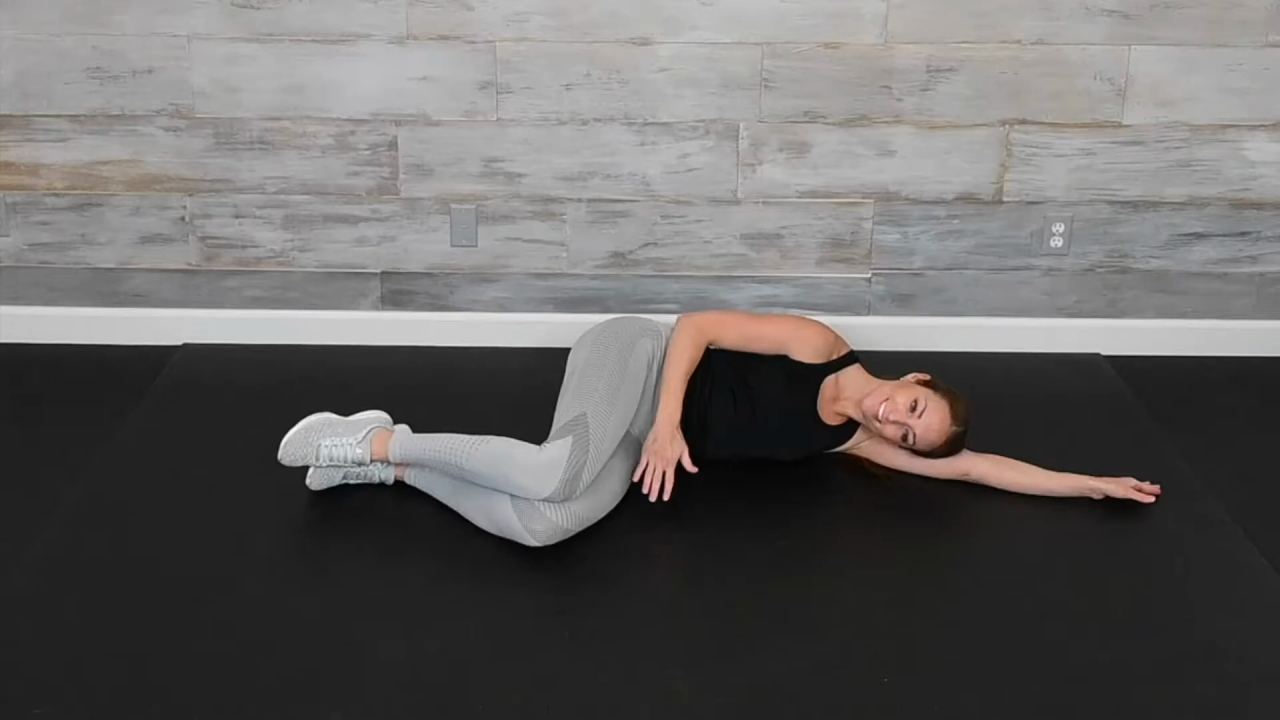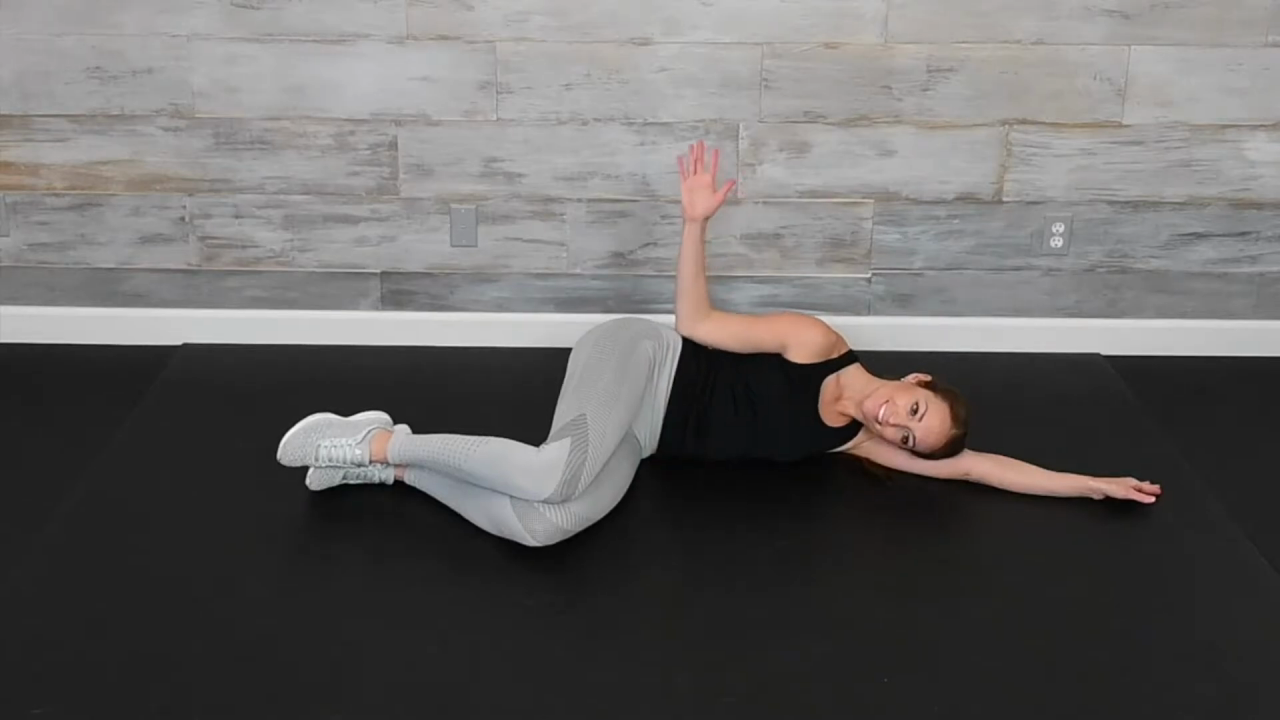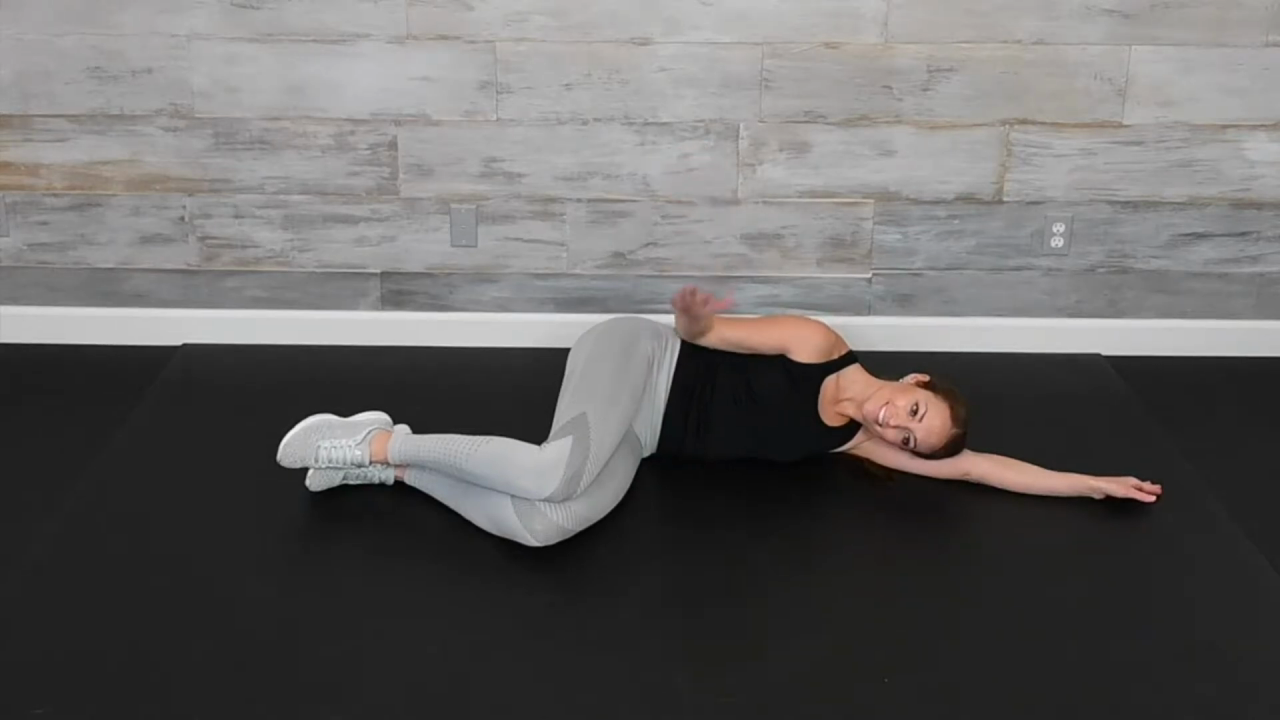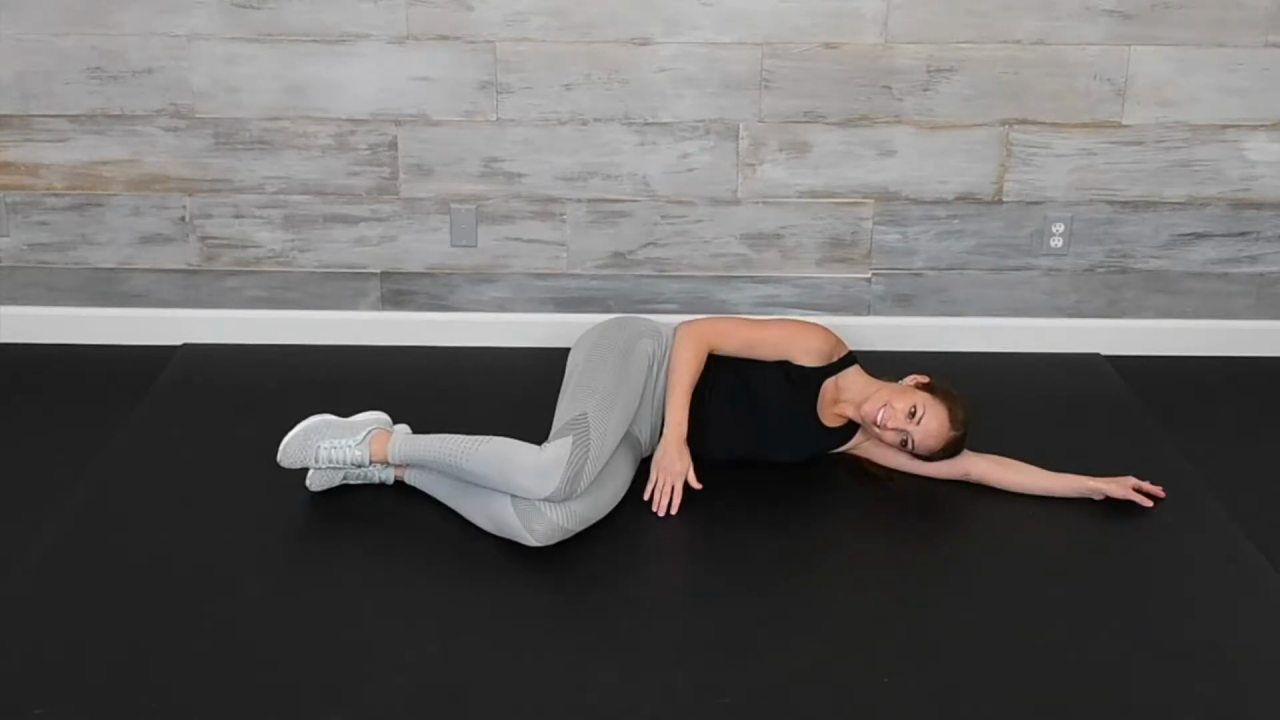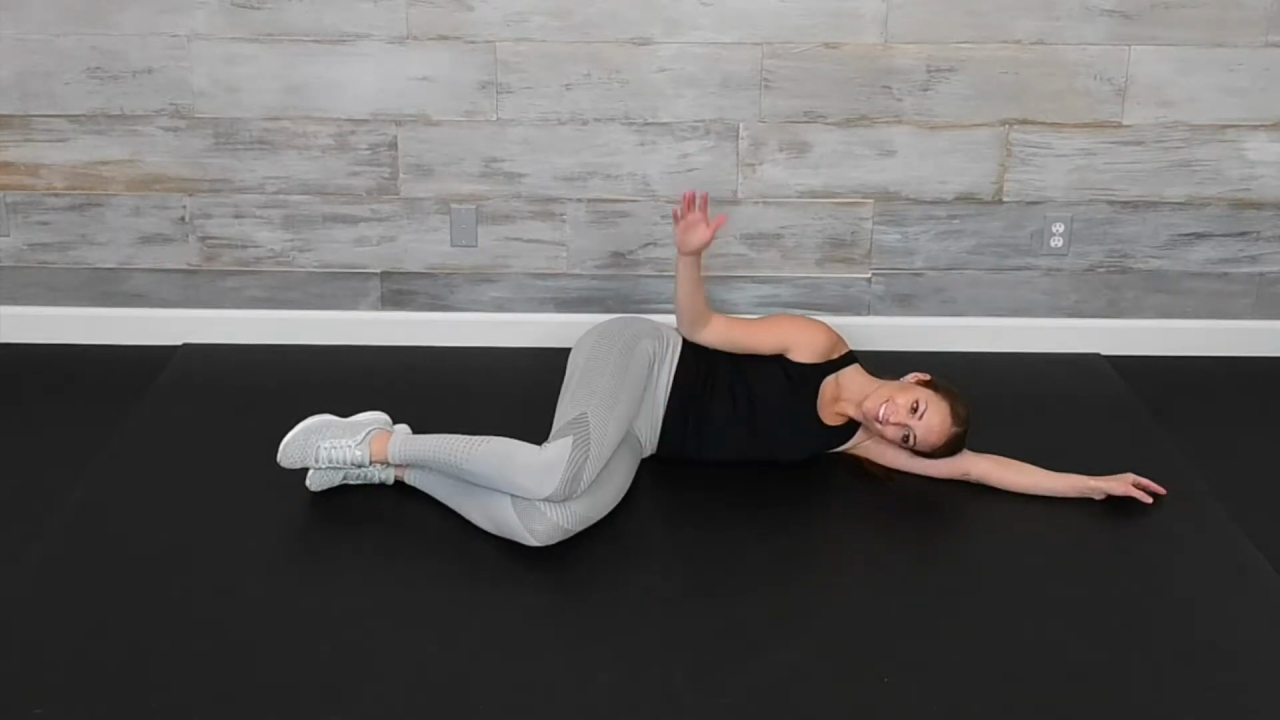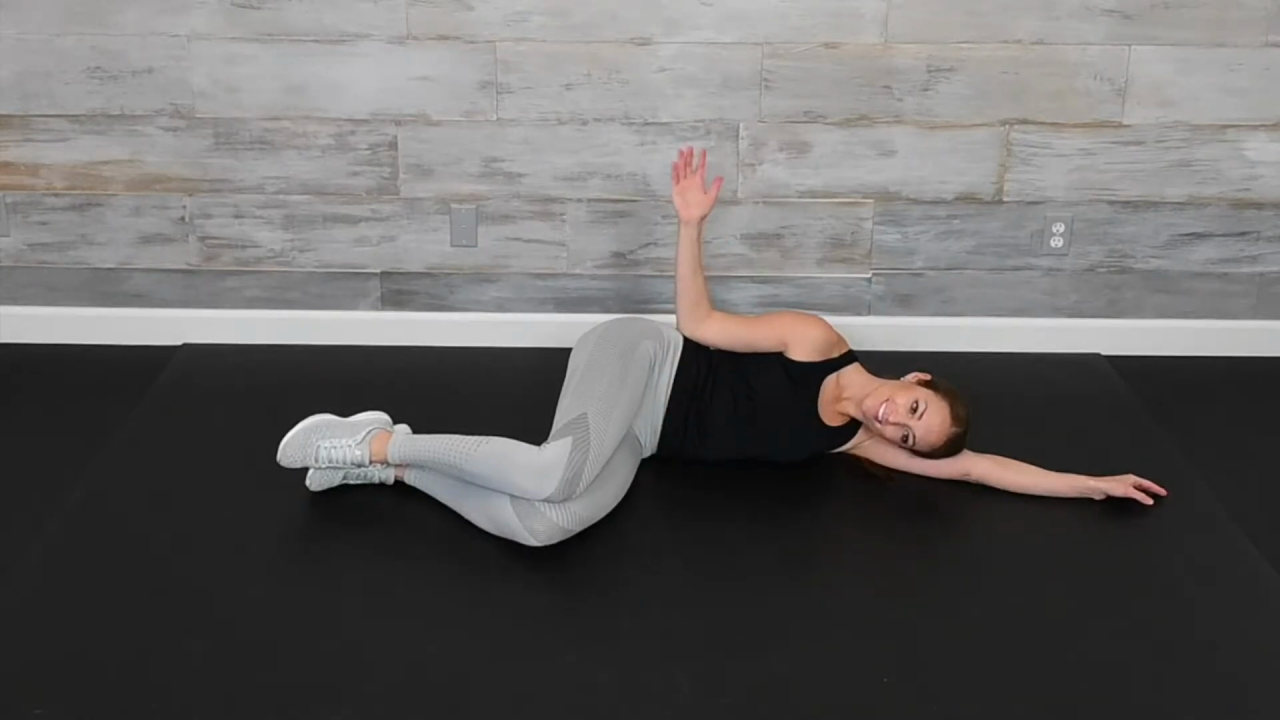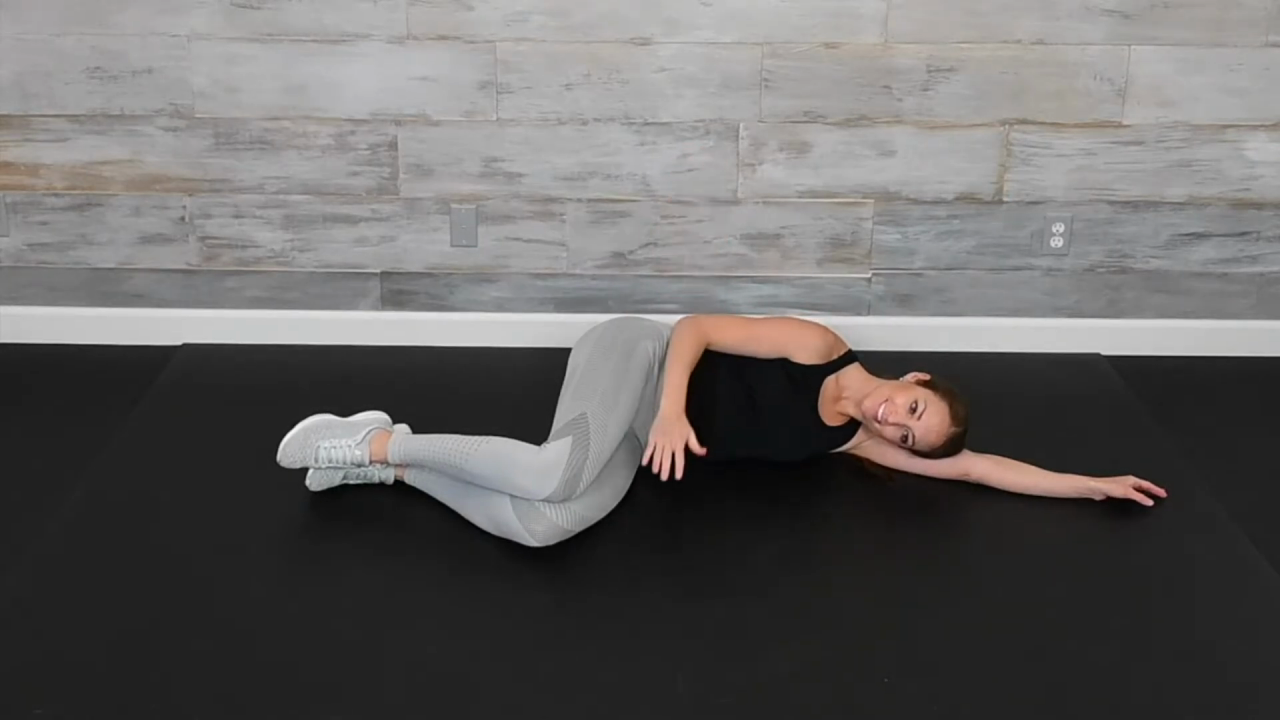
dt=0.7s
person 1, frame 1
left shoulder: (856, 439)
right shoulder: (817, 344)
left elbow: (975, 465)
right elbow: (696, 325)
left wrist: (1092, 483)
right wrist: (669, 423)
left hip: (645, 441)
right hip: (636, 357)
left knee: (544, 525)
right knee: (557, 478)
left ankle: (389, 457)
right ankle: (375, 440)
person 1, frame 2
left shoulder: (853, 441)
right shoulder: (817, 345)
left elbow: (977, 463)
right elbow: (695, 323)
left wrist: (1091, 484)
right wrist: (696, 223)
left hip: (645, 443)
right hip: (635, 362)
left knee: (545, 524)
right knee: (556, 480)
left ankle: (387, 460)
right ankle: (375, 443)
person 1, frame 3
left shoulder: (865, 446)
right shoulder: (818, 349)
left elbow: (980, 465)
right elbow: (700, 336)
left wrist: (1091, 482)
right wrist: (690, 314)
left hip: (646, 447)
right hip: (635, 362)
left knee: (546, 525)
right knee: (556, 483)
left ankle: (389, 451)
right ankle: (375, 445)
person 1, frame 4
left shoulder: (853, 441)
right shoulder: (818, 347)
left elbow: (973, 465)
right elbow: (695, 332)
left wrist: (1091, 483)
right wrist: (675, 437)
left hip: (637, 447)
right hip: (635, 359)
left knee: (548, 524)
right knee: (558, 479)
left ankle: (390, 457)
right ankle: (373, 441)
person 1, frame 5
left shoulder: (853, 440)
right shoulder: (815, 344)
left elbow: (976, 464)
right elbow: (697, 327)
left wrist: (1090, 482)
right wrist: (689, 256)
left hip: (643, 442)
right hip: (636, 360)
left knee: (545, 523)
right knee: (557, 480)
left ankle: (388, 461)
right ankle: (375, 440)
person 1, frame 6
left shoulder: (853, 441)
right shoulder: (817, 342)
left elbow: (976, 464)
right elbow: (696, 323)
left wrist: (1091, 484)
right wrist: (691, 226)
left hip: (646, 445)
right hip: (637, 362)
left knee: (547, 525)
right knee: (556, 475)
left ankle: (388, 462)
right ankle: (378, 442)
person 1, frame 7
left shoulder: (857, 439)
right shoulder: (817, 346)
left elbow: (974, 466)
right elbow: (695, 327)
left wrist: (1093, 483)
right wrist: (674, 407)
left hip: (648, 447)
right hip: (635, 356)
left knee: (547, 523)
right knee: (558, 478)
left ankle: (389, 457)
right ankle: (376, 440)
